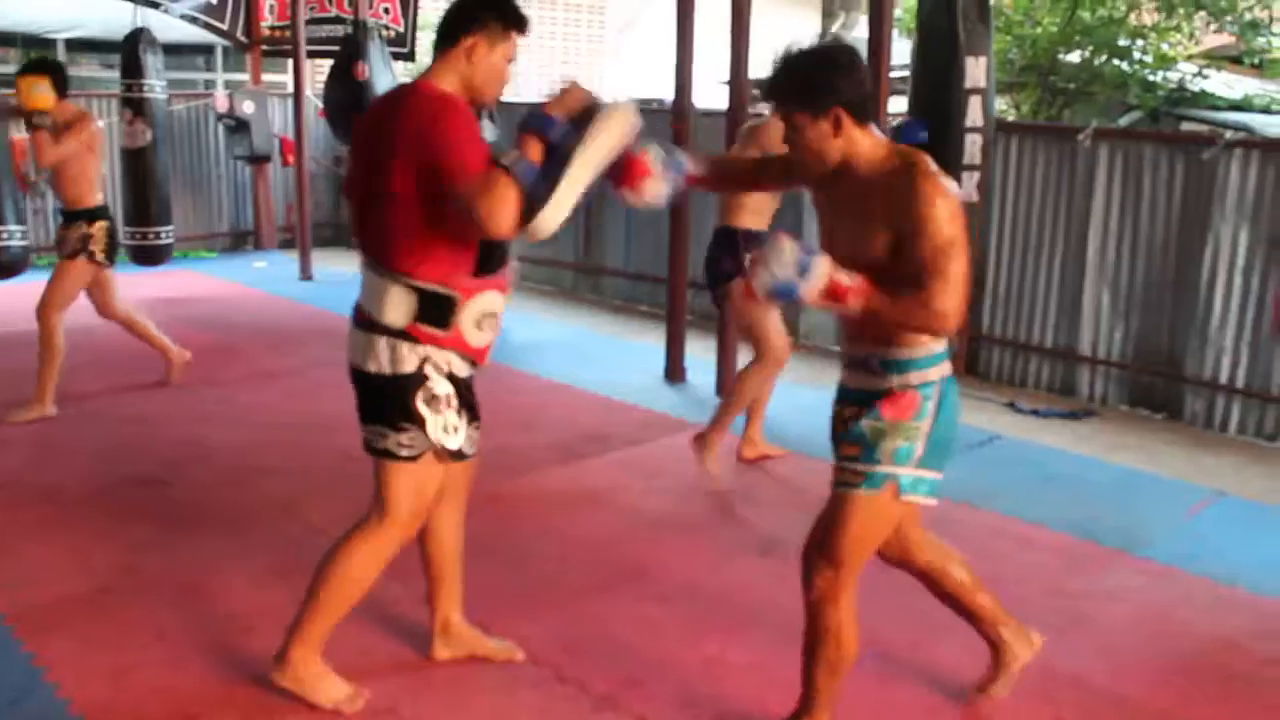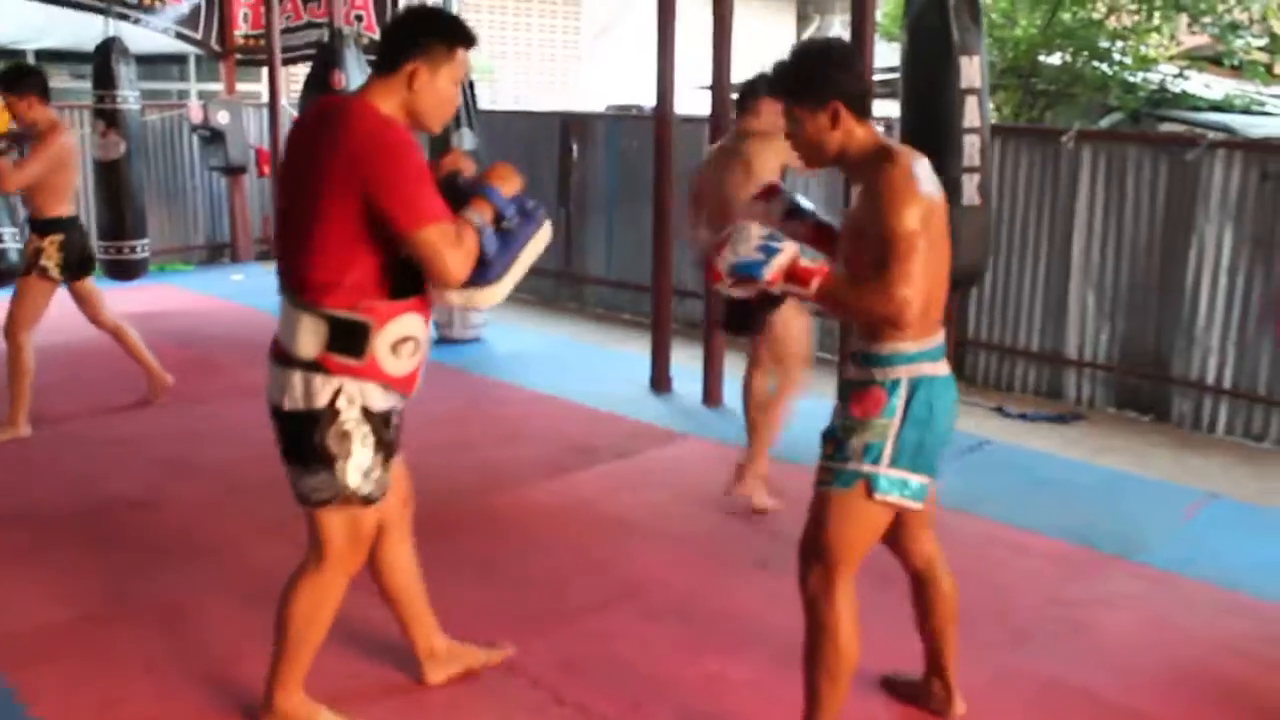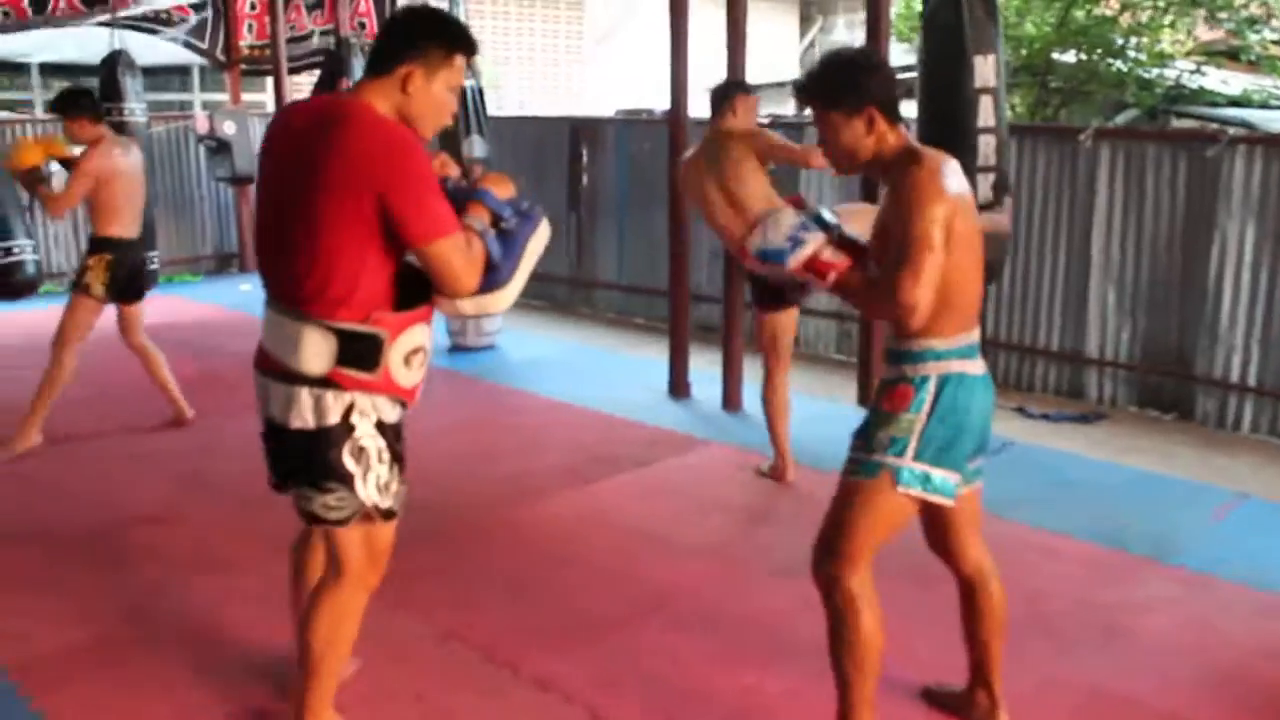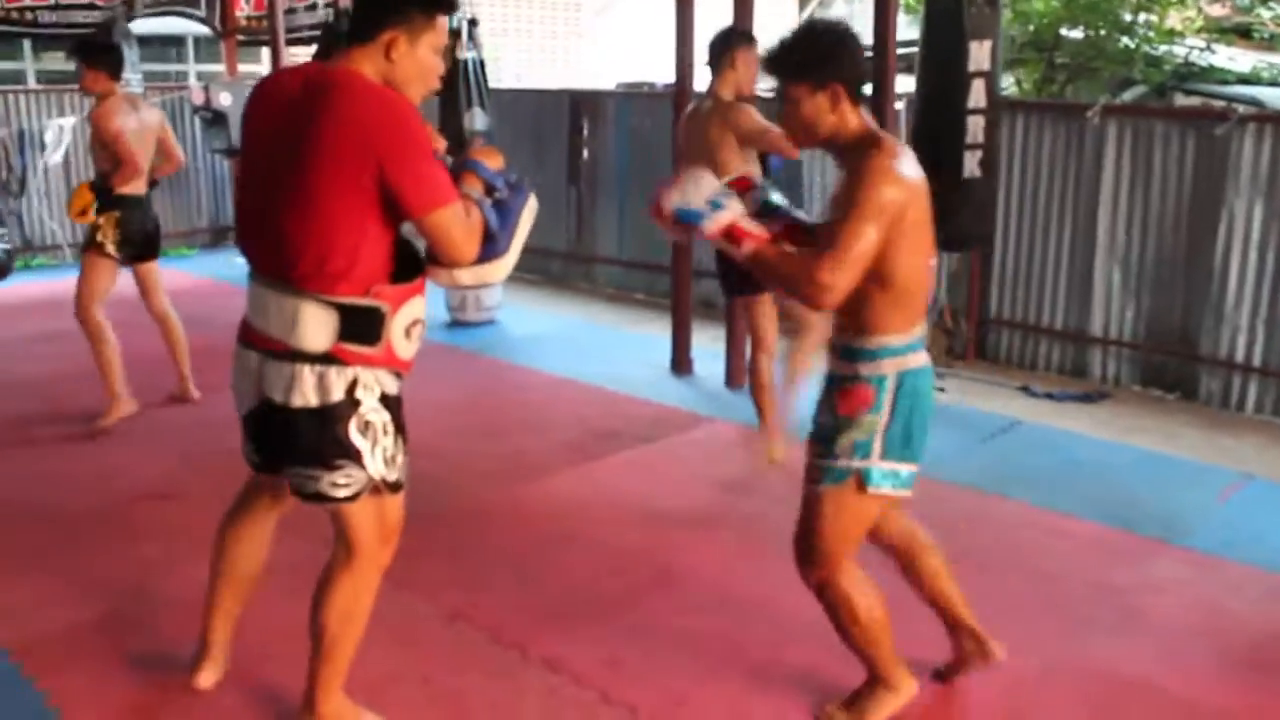
dt=0.3s
person 1, frame 1
left shoulder: (385, 111)
right shoulder: (442, 115)
right elbow: (494, 216)
left wrist: (510, 155)
right wrist: (543, 128)
left hip: (406, 333)
right hip: (419, 346)
left knee: (451, 483)
right knee: (400, 512)
left ankle: (450, 628)
right ankle: (300, 655)
person 1, frame 2
left shoulder: (321, 117)
right shoulder: (383, 142)
right elbow: (451, 266)
left wrist: (436, 179)
right wrist: (488, 195)
left hip: (317, 358)
right hip: (338, 377)
left knee: (392, 512)
right knee: (342, 547)
left ankle: (436, 651)
person 1, frame 3
left shoulder: (294, 122)
right shoulder: (391, 148)
right elbow: (461, 276)
right wrist: (482, 200)
left hip: (288, 367)
right hip: (342, 390)
left knee: (324, 526)
right knee: (358, 561)
left ankle: (313, 663)
person 1, frame 4
left shoulder: (273, 92)
right shoulder: (387, 116)
right elbow: (460, 245)
right wrist: (474, 172)
left hip: (267, 344)
right hip: (336, 368)
left knee: (264, 498)
right knee: (370, 542)
left ankle: (210, 655)
person 2, frame 1
left shoulder: (924, 190)
right shoulder: (829, 166)
left elbow: (943, 310)
right elbow: (750, 174)
left wrist: (827, 285)
right wrist: (682, 171)
left hip: (908, 397)
right hip: (861, 384)
left knee: (828, 567)
right knee: (895, 539)
right ankle: (1006, 635)
person 2, frame 2
left shoulder: (894, 181)
right shoulder: (897, 167)
left elbow: (899, 306)
left wrist: (792, 270)
right wrist: (800, 220)
left hip: (894, 393)
right hip: (915, 385)
left knee: (825, 568)
right knee: (914, 544)
person 2, frame 3
left shoulder: (917, 182)
right shoulder: (934, 170)
left elbow: (908, 305)
right wrist: (829, 239)
left hip: (926, 391)
right hip: (961, 383)
left knee: (840, 564)
right knee: (963, 551)
person 2, frame 4
left shoulder: (876, 168)
right shoulder: (870, 157)
left elbow: (822, 285)
right elbow: (834, 254)
left wrist: (732, 228)
right wrist: (762, 231)
left hip: (879, 383)
right hip: (872, 372)
left knee: (821, 555)
right knee: (884, 522)
right ankle: (971, 641)
person 3, frame 1
left shoulder: (771, 131)
right shoulder: (764, 129)
left hip: (750, 251)
right hip: (736, 252)
left knee: (777, 349)
right knee: (773, 354)
left ankle: (752, 440)
right ankle: (712, 437)
person 3, frame 2
left shoulder: (712, 158)
right shoulder: (769, 143)
left elbow: (697, 226)
left knee: (760, 365)
right knee: (791, 374)
left ankle: (755, 463)
right ankle: (746, 476)
person 3, frame 3
left shoulder: (689, 166)
right shoulder: (748, 140)
right elbow: (809, 157)
left hip: (766, 272)
left knee: (776, 366)
left ankle: (783, 462)
person 3, frame 4
left shoulder: (691, 119)
right shoulder: (736, 114)
right elbow: (794, 146)
left knee: (765, 344)
right knee: (813, 319)
left ankle: (772, 435)
right ankle: (773, 430)
person 4, frame 1
left shoulder: (84, 123)
right shoulder: (59, 123)
left elbow: (46, 159)
left wrist: (35, 116)
left hip: (91, 227)
right hip: (78, 225)
left knee: (49, 312)
right knee: (112, 309)
left ankle: (44, 402)
right ankle: (174, 353)
person 4, frame 2
left shoulder: (55, 139)
right shoulder: (49, 132)
right elbow: (34, 167)
left hip: (54, 238)
right hip: (70, 233)
right knee: (102, 315)
right ankle: (158, 375)
person 4, frame 3
left shoulder: (97, 157)
right shoulder: (130, 148)
left elbow: (58, 208)
left wrist: (34, 179)
right wrist: (70, 162)
left hip: (108, 256)
right hip: (133, 253)
left knee: (64, 347)
right knee: (136, 340)
right ankle: (182, 408)
person 4, frame 4
left shoulder: (103, 111)
right shoulder: (149, 108)
left elbow: (134, 166)
right elbow: (176, 160)
left wrist: (100, 189)
left hip: (116, 215)
right hip: (143, 213)
left knee: (88, 309)
right knee: (159, 304)
left ankle: (121, 398)
right ankle: (187, 384)
